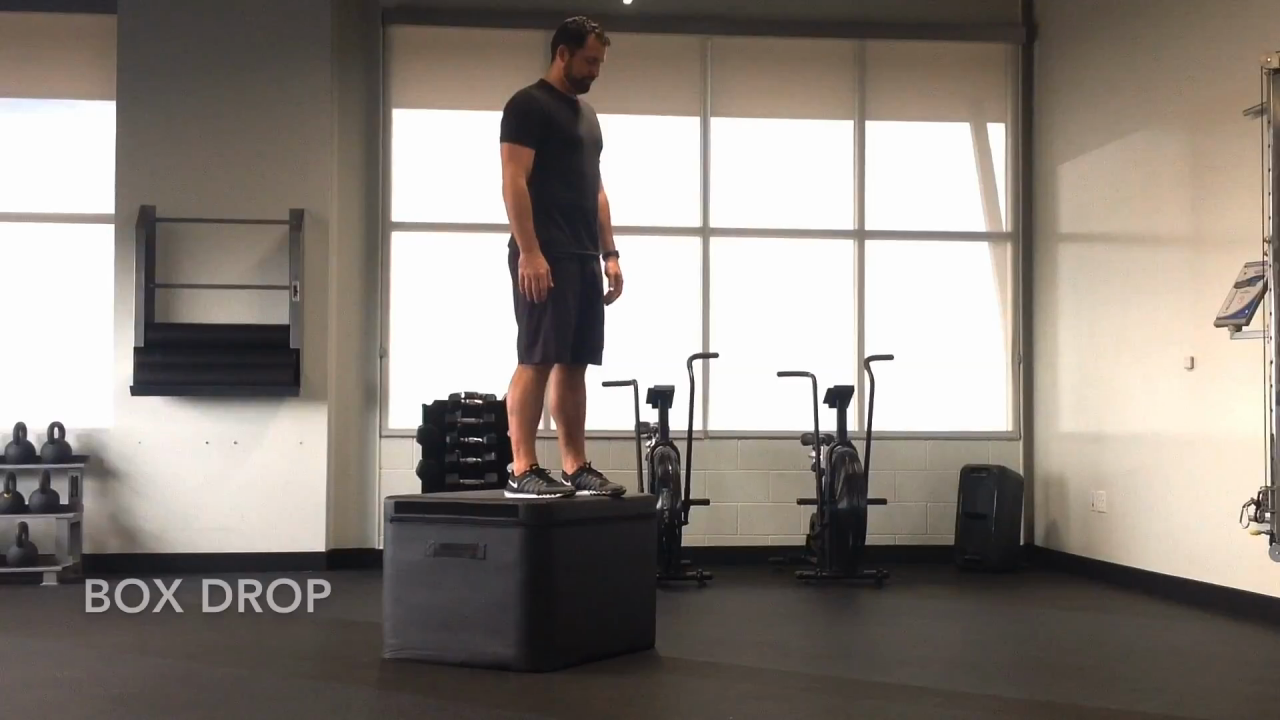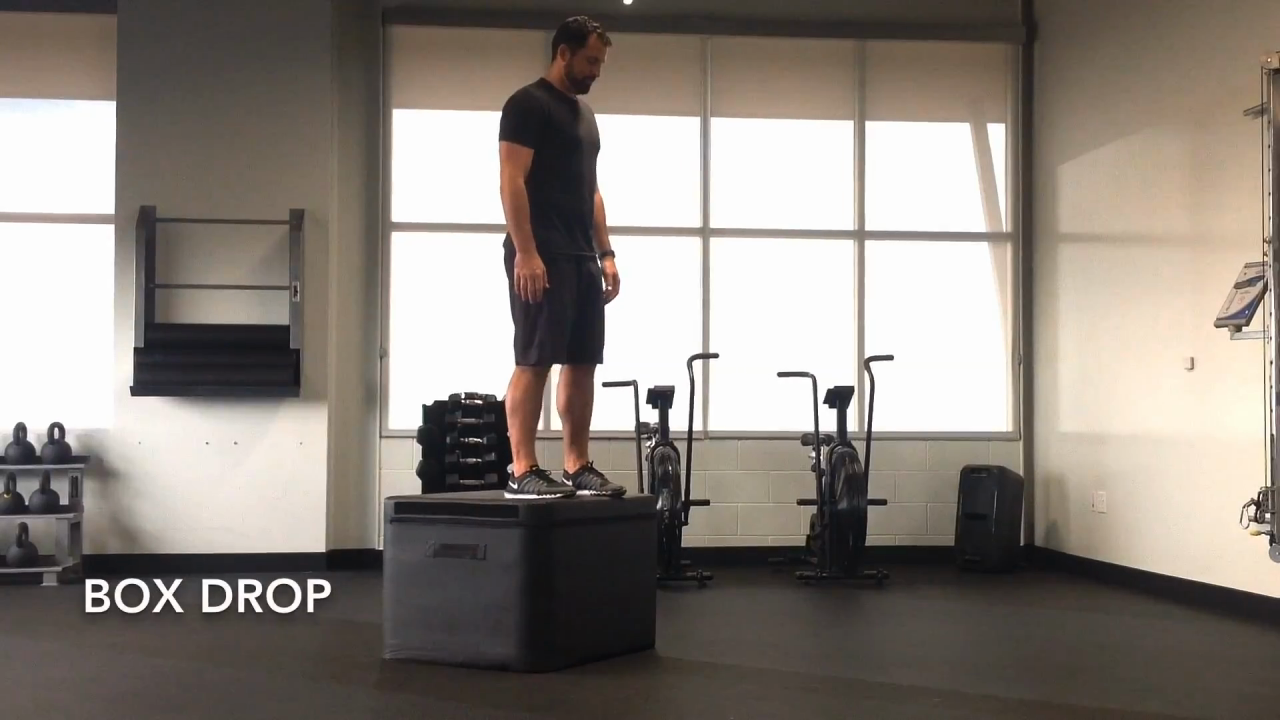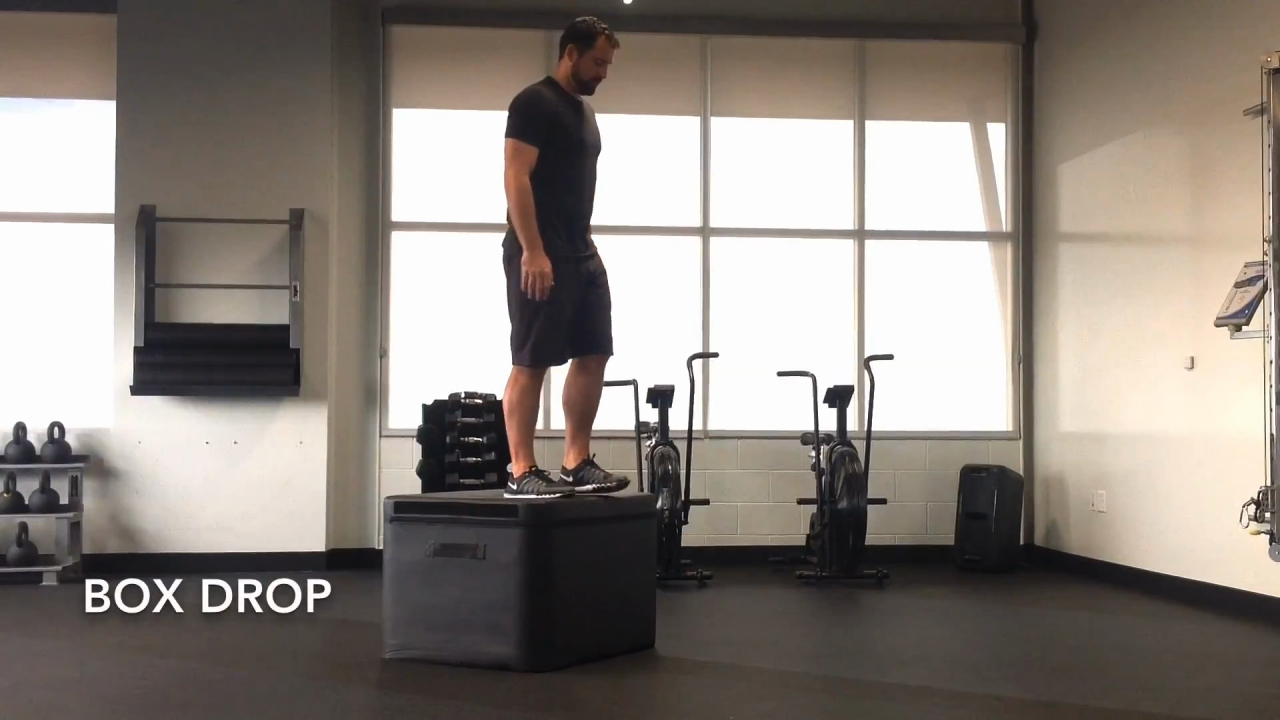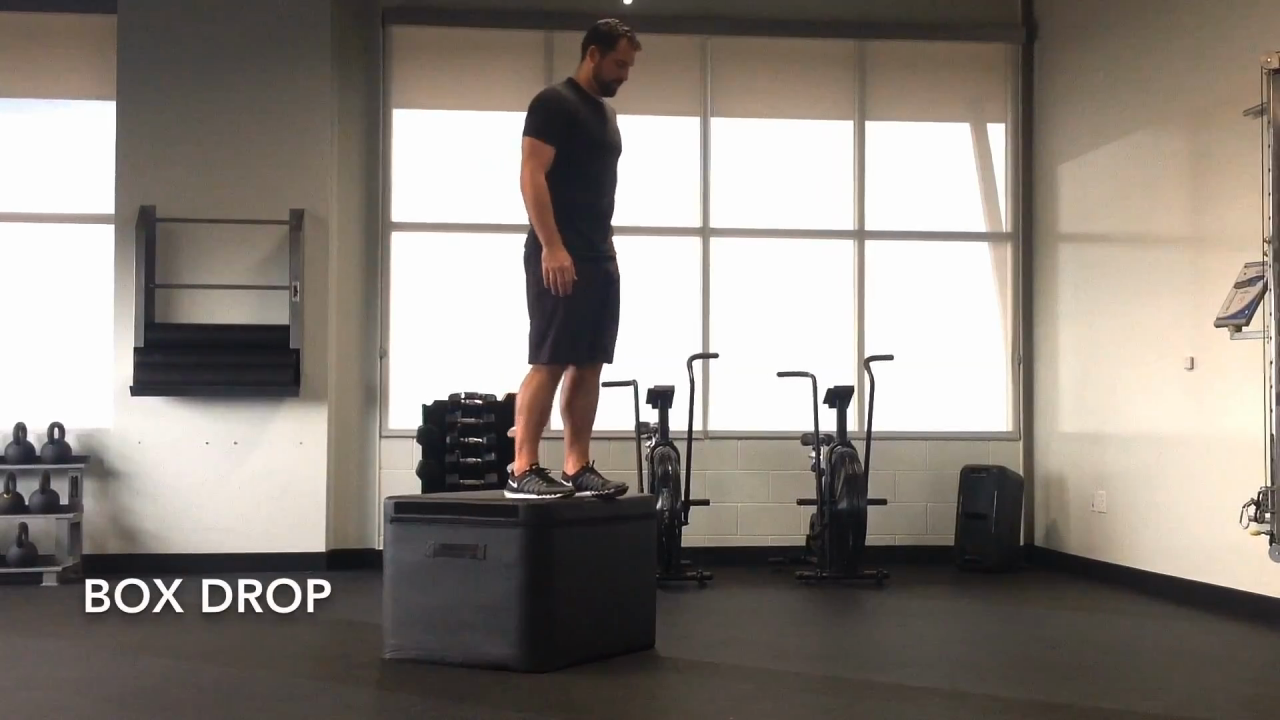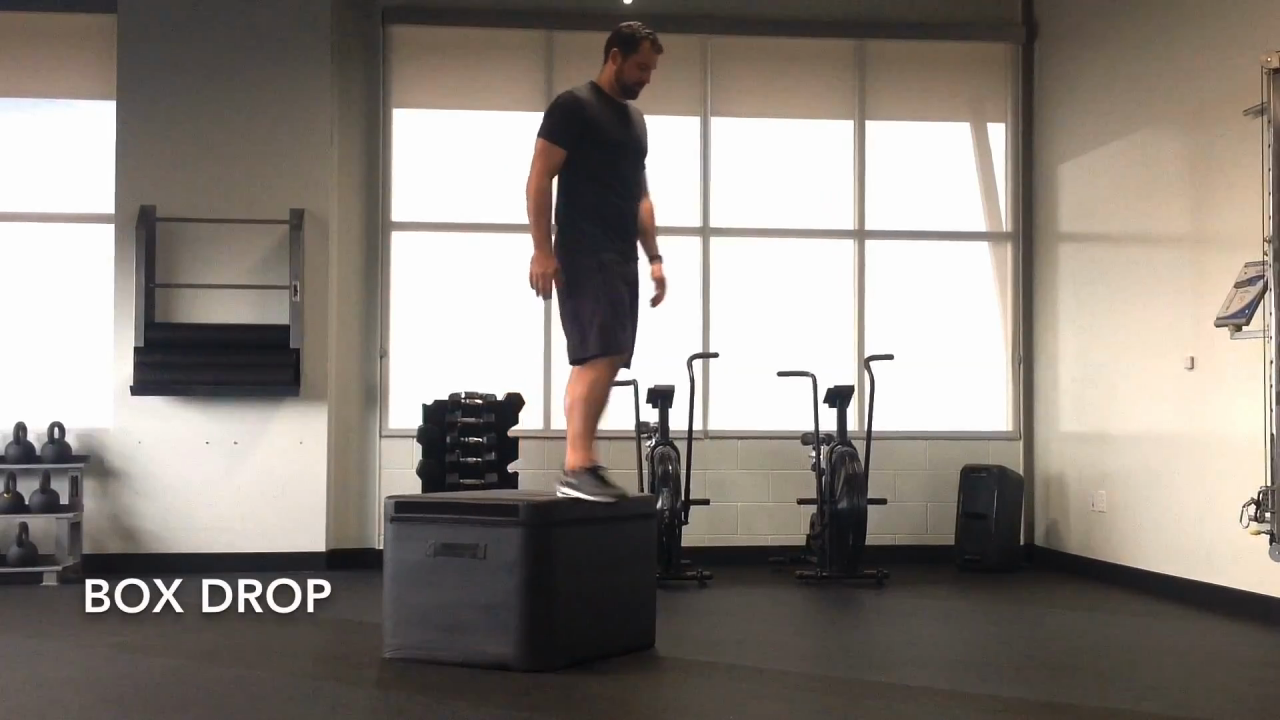
dt=0.3s
person 1, frame 1
left shoulder: (586, 113)
right shoulder: (528, 105)
right elbow: (514, 182)
left wrist: (609, 253)
right wrist: (530, 251)
left hip: (584, 258)
right hip: (545, 256)
left knee: (573, 365)
right knee: (537, 360)
left ankle: (575, 468)
right ankle: (522, 470)
person 1, frame 2
left shoulder: (584, 112)
right shoulder: (528, 104)
right elbow: (512, 181)
left wrist: (606, 254)
right wrist: (526, 253)
left hip: (581, 258)
right hip: (541, 257)
left knee: (582, 363)
right knee: (534, 362)
left ankle: (578, 468)
right ankle: (523, 472)
person 1, frame 3
left shoulder: (583, 110)
right shoulder: (534, 103)
right elbow: (516, 179)
left wrist: (589, 249)
right wrist: (533, 251)
left hip: (580, 256)
right hip: (540, 256)
left knee: (593, 355)
right knee: (531, 363)
left ankle: (576, 463)
right ankle: (522, 472)
person 1, frame 4
left shoulder: (606, 112)
right shoulder: (554, 103)
right elbow: (532, 177)
left wrist: (604, 251)
right wrist: (552, 247)
left hip: (599, 257)
right hip: (560, 256)
left knee: (588, 365)
right knee: (551, 361)
left ankle: (577, 469)
right ankle: (522, 470)
person 1, frame 5
left shoulder: (634, 118)
right shoulder: (573, 106)
right elbow: (539, 180)
left wrist: (654, 257)
right wrist: (543, 251)
left hip: (621, 256)
right hip: (583, 254)
left knee: (597, 362)
right knee: (603, 356)
left ankle: (582, 468)
right ankle: (578, 464)
